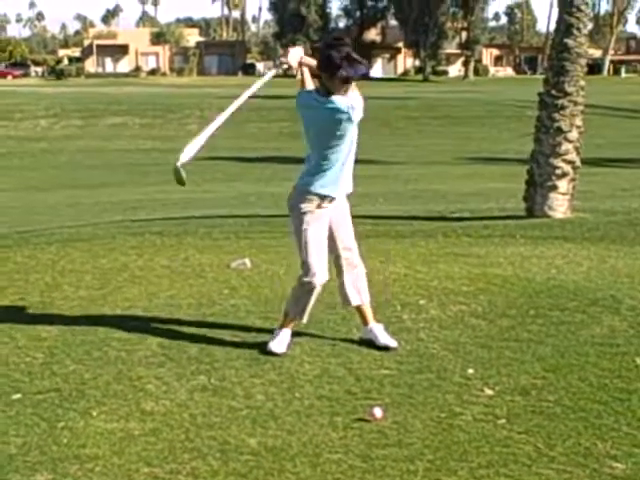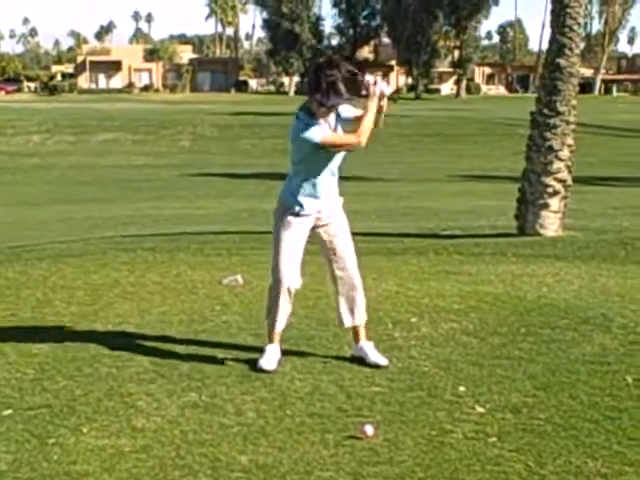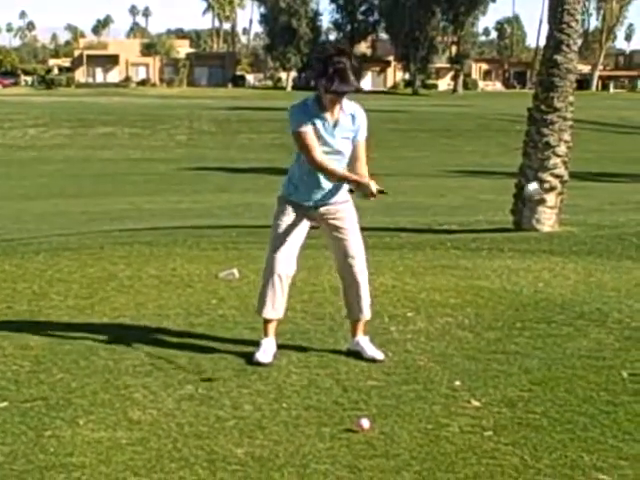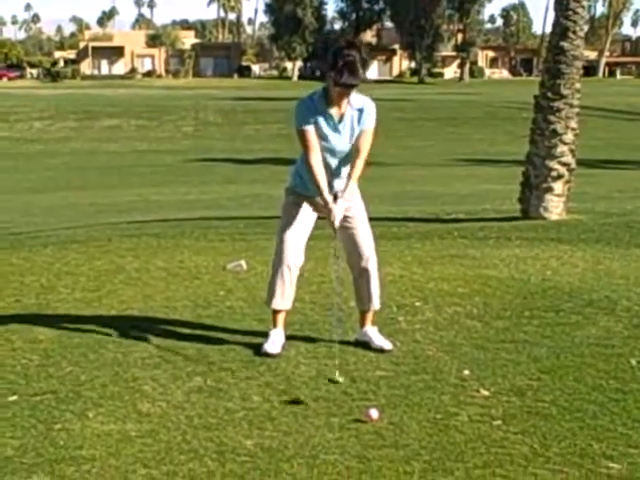
dt=0.4s
person 1, frame 1
left shoulder: (305, 99)
right shoulder: (348, 110)
right elbow: (349, 92)
left wrist: (302, 61)
right wrist: (304, 60)
left hip: (332, 196)
right hip: (313, 201)
left knee: (350, 260)
right knee: (315, 274)
left ankle: (370, 326)
right ankle: (284, 330)
person 1, frame 2
left shoulder: (332, 109)
right shoulder: (306, 130)
left elbow: (366, 119)
right elbow: (357, 140)
left wrist: (379, 100)
right wrist: (372, 99)
left hip: (329, 208)
right hip: (296, 211)
left knee: (349, 274)
right knee: (285, 279)
left ankle: (361, 343)
right ankle: (273, 346)
person 1, frame 3
left shoulder: (356, 114)
right shoulder: (300, 112)
left elbow: (358, 162)
right elbow: (316, 159)
left wrist: (364, 182)
right wrist: (356, 179)
left hip: (337, 201)
right hip: (297, 202)
left knee: (356, 267)
right knee: (279, 267)
left ankle: (359, 338)
right ankle: (268, 340)
person 1, frame 4
left shoulder: (366, 107)
right shoulder: (306, 107)
left elbow: (360, 155)
right elbow: (312, 157)
left wrist: (343, 197)
right wrist: (327, 200)
left hip: (345, 192)
right hip: (305, 191)
left knee: (365, 257)
right knee: (287, 256)
left ankle: (367, 328)
right ankle: (277, 330)
